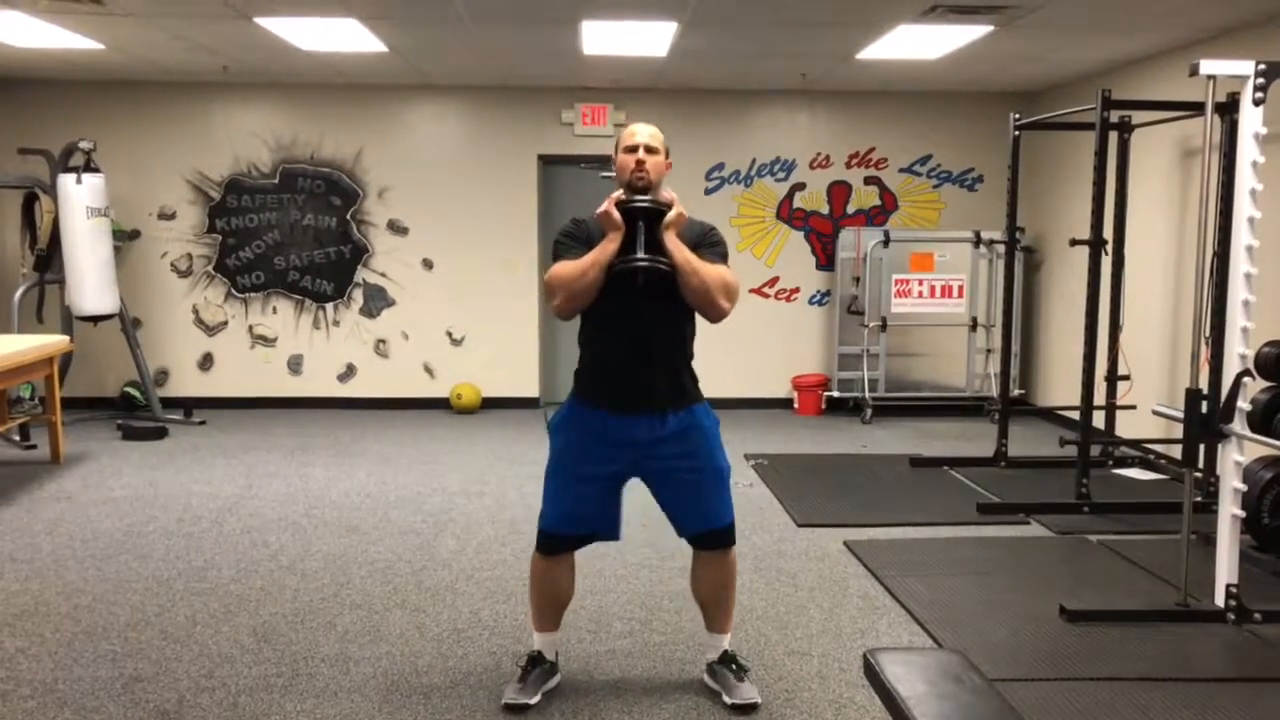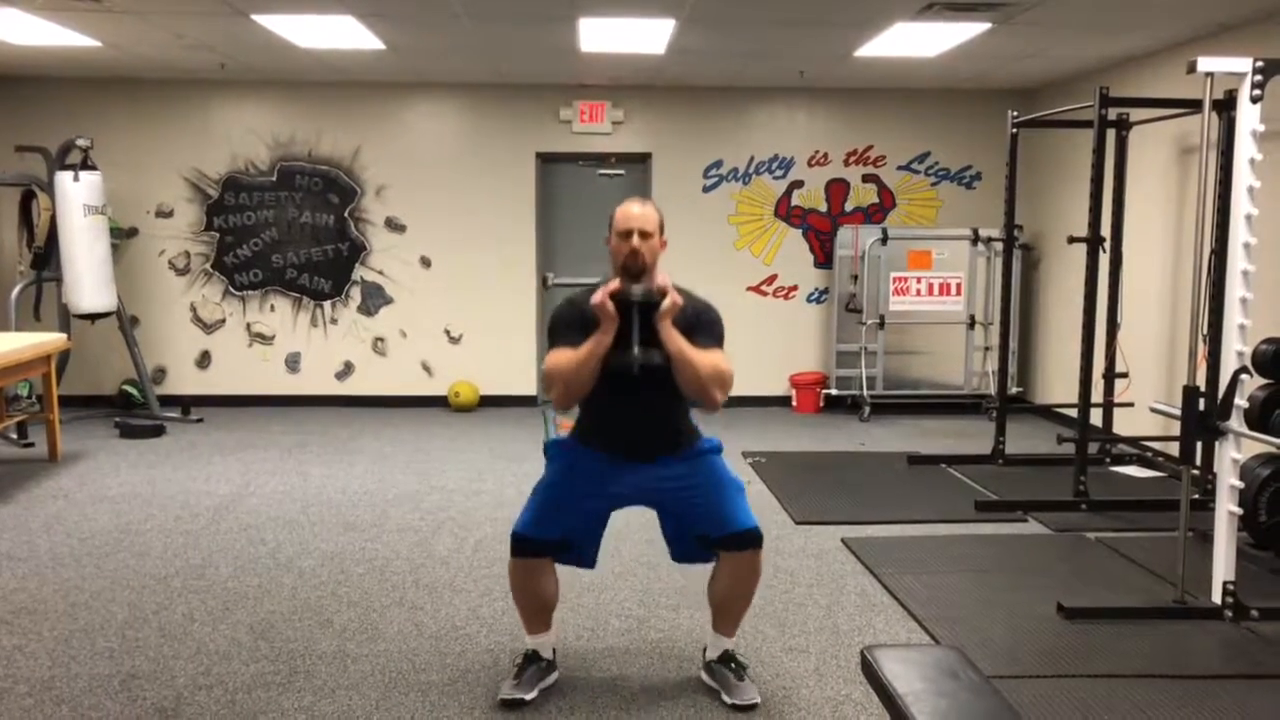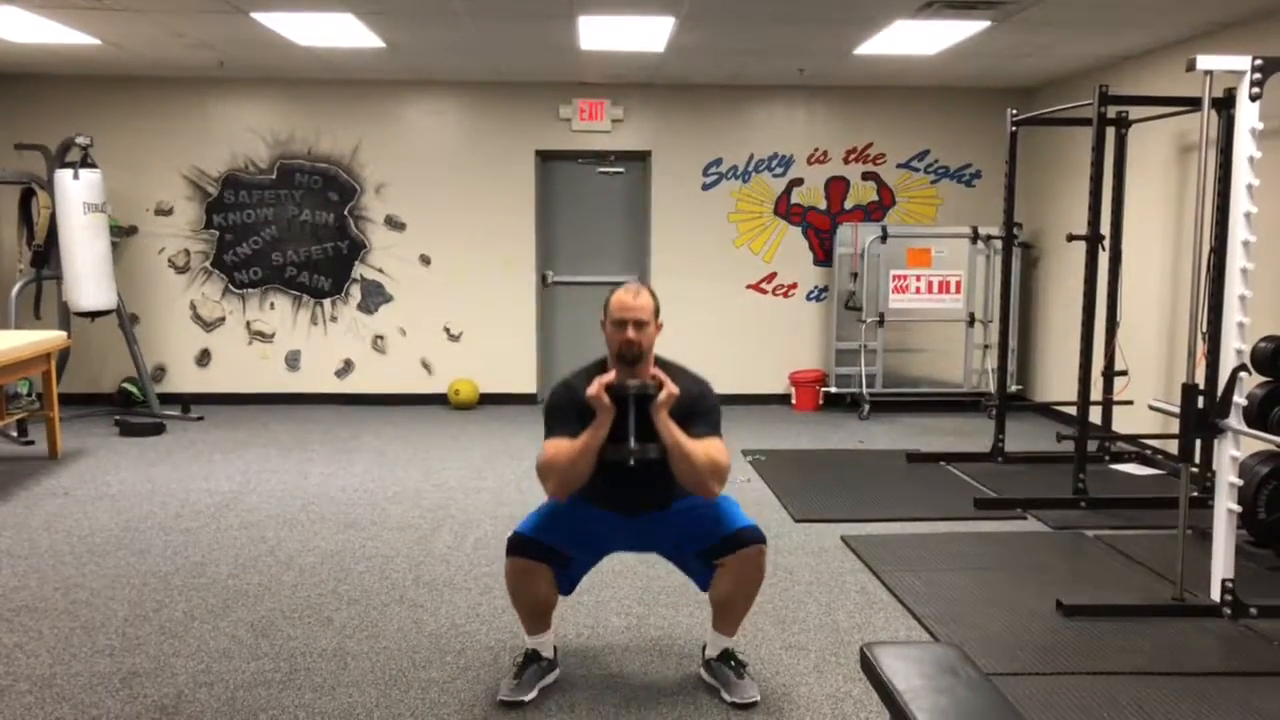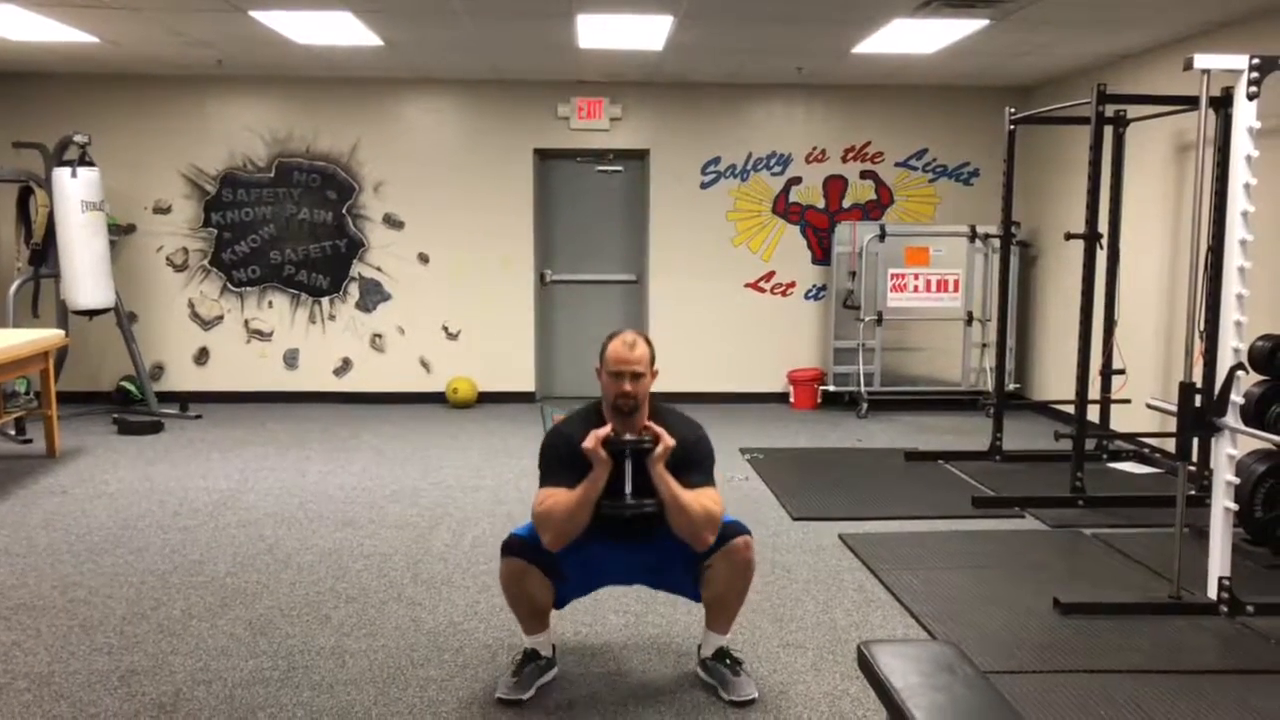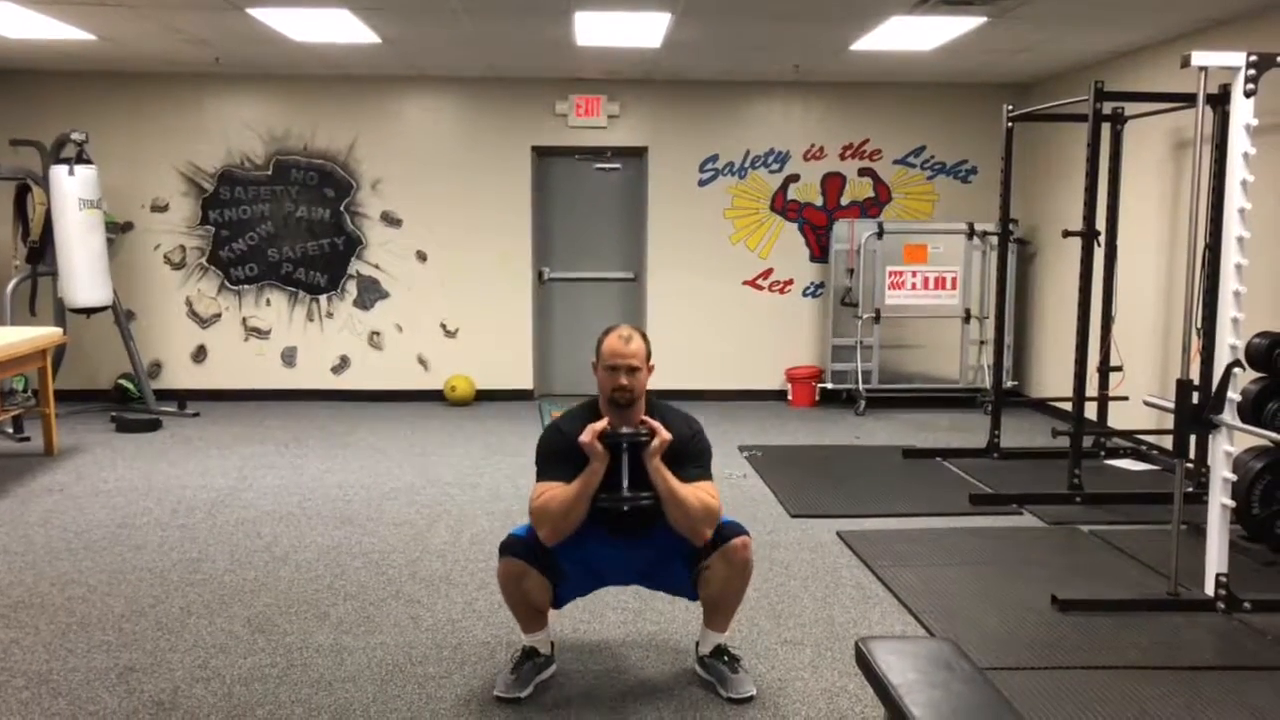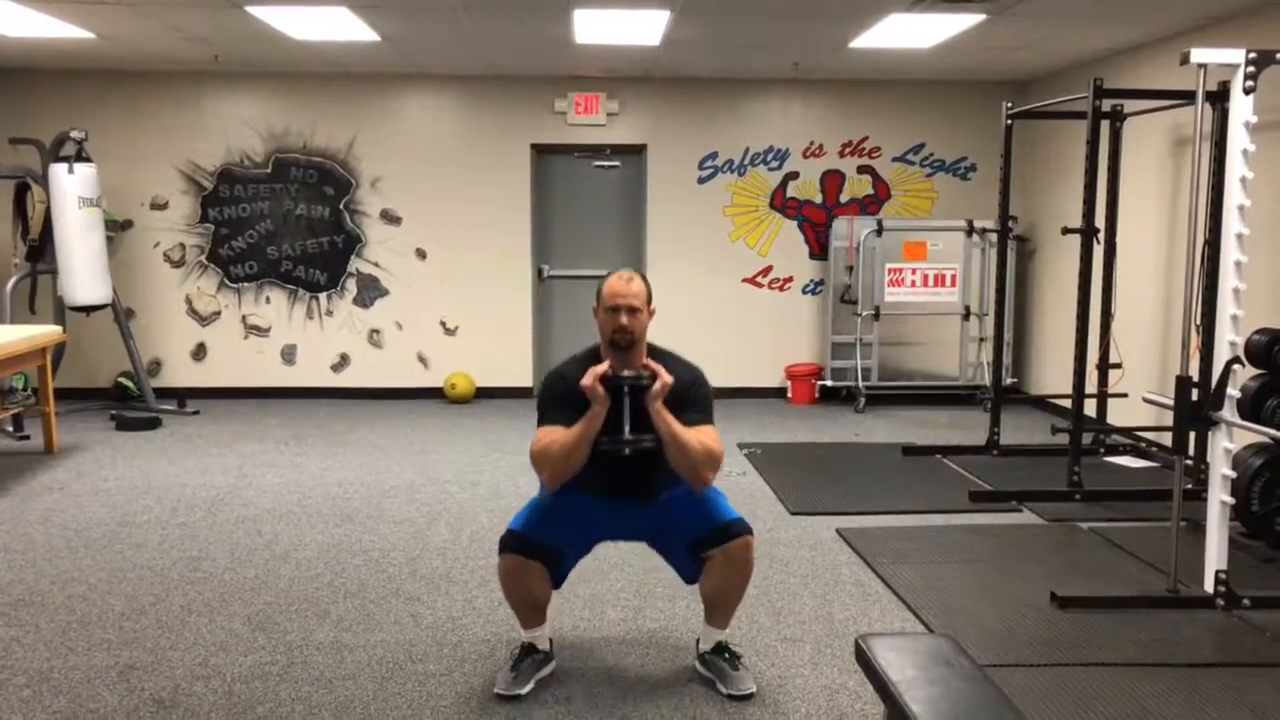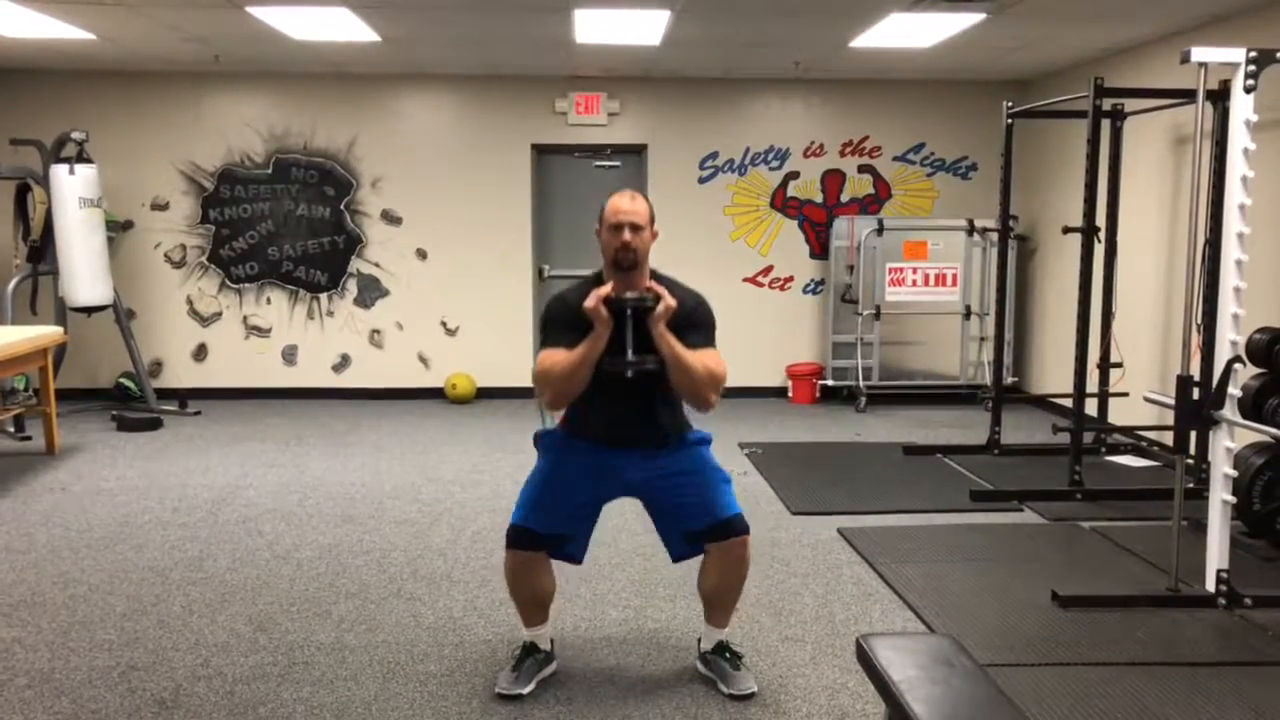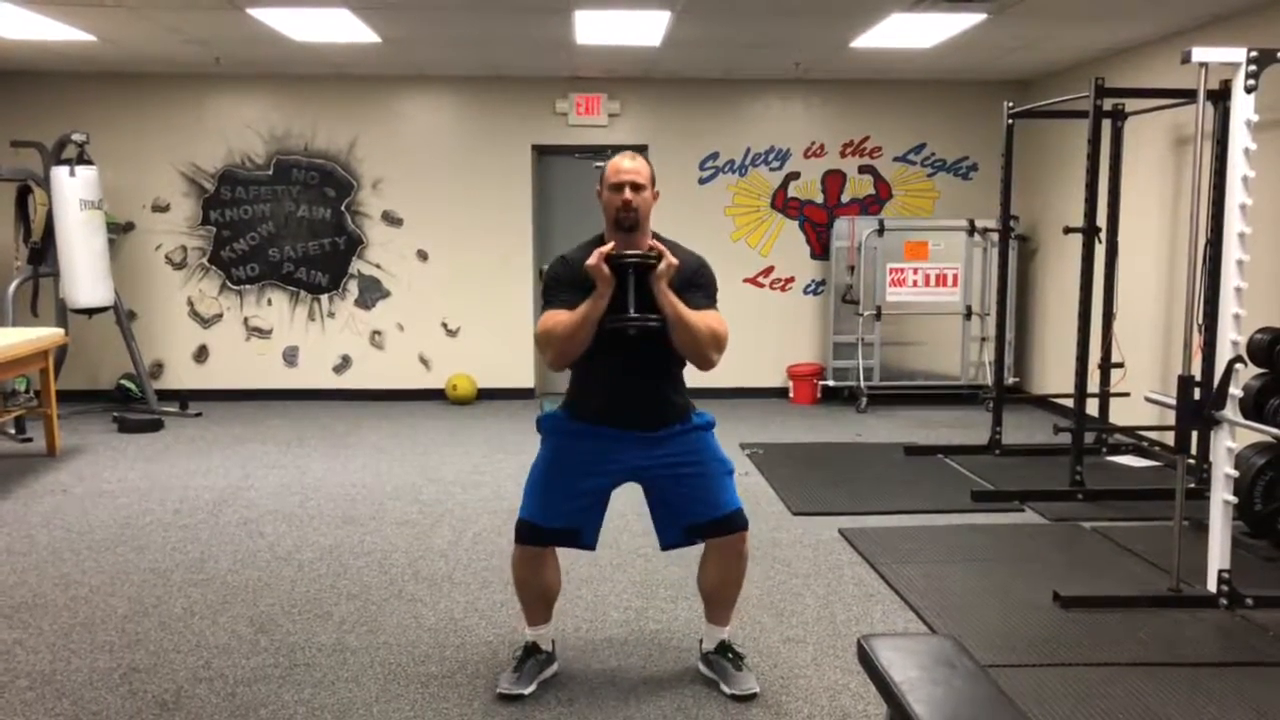
dt=0.3s
person 1, frame 1
left shoulder: (698, 235)
right shoulder: (582, 231)
left elbow: (720, 305)
right elbow: (561, 302)
left wrist: (671, 238)
right wrist: (612, 238)
left hip: (678, 418)
right hip: (594, 417)
left knee: (716, 537)
right knee: (555, 539)
left ankle: (719, 656)
right ankle: (543, 657)
person 1, frame 2
left shoulder: (695, 312)
right shoulder: (577, 311)
left elbow: (713, 395)
right elbow: (561, 395)
left wrist: (666, 327)
right wrist: (607, 329)
left hip: (679, 456)
right hip: (595, 455)
left knee: (743, 541)
right knee: (528, 543)
left ankle: (719, 655)
right ankle: (540, 655)
person 1, frame 3
left shoulder: (691, 392)
right shoulder: (573, 393)
left elbow: (710, 485)
right elbow: (556, 486)
left wrist: (663, 418)
right wrist: (601, 419)
left hip: (672, 507)
right hip: (593, 509)
left knee: (748, 546)
right knee: (523, 550)
left ankle: (718, 654)
right ankle: (541, 653)
person 1, frame 4
left shoulder: (685, 436)
right shoulder: (568, 437)
left elbow: (704, 535)
right elbow: (552, 537)
left wrist: (658, 469)
right wrist: (599, 471)
left hip: (664, 545)
right hip: (589, 545)
left knee: (737, 545)
right knee: (517, 555)
left ankle: (714, 652)
right ankle: (538, 653)
person 1, frame 5
left shoulder: (681, 431)
right shoulder: (565, 433)
left elbow: (701, 529)
right elbow: (548, 530)
left wrist: (655, 463)
right wrist: (596, 465)
left hip: (661, 541)
right hip: (585, 542)
left knee: (735, 547)
right knee: (515, 556)
left ankle: (712, 650)
right ankle: (537, 651)
person 1, frame 6
left shoulder: (683, 379)
right shoulder: (566, 380)
left elbow: (703, 474)
right elbow: (550, 475)
left wrist: (657, 408)
right wrist: (596, 409)
left hip: (665, 496)
right hip: (584, 497)
left knee: (737, 543)
right knee: (516, 551)
left ankle: (712, 647)
right ankle: (536, 647)
person 1, frame 7
left shoulder: (685, 303)
right shoulder: (569, 304)
left elbow: (707, 394)
right elbow: (552, 395)
left wrist: (660, 330)
right wrist: (601, 331)
left hip: (669, 448)
right hip: (583, 448)
left knee: (731, 538)
right knee: (524, 542)
left ankle: (714, 647)
right ankle: (537, 647)
person 1, frame 8
left shoulder: (687, 266)
right shoulder: (571, 268)
left elbow: (709, 355)
right elbow: (554, 356)
left wrist: (662, 289)
right wrist: (601, 291)
left hip: (673, 431)
right hip: (586, 431)
left knee: (728, 534)
right knee: (533, 539)
left ankle: (716, 646)
right ankle: (539, 647)
